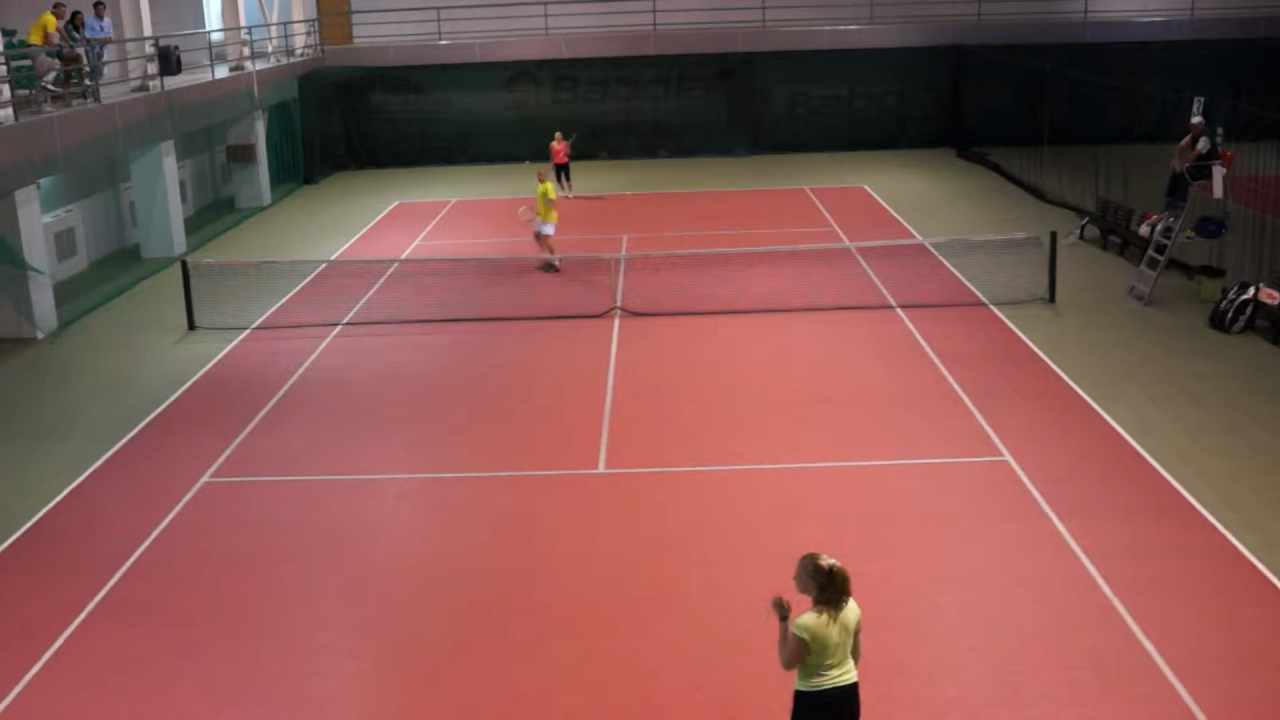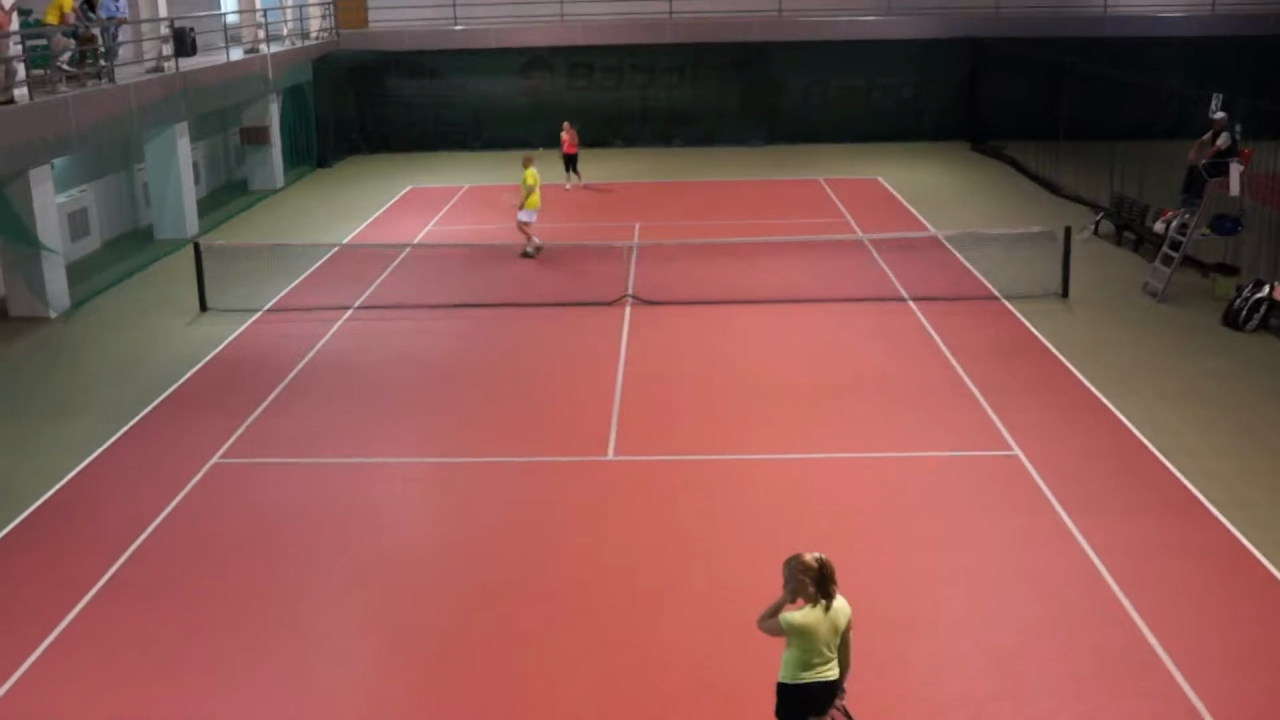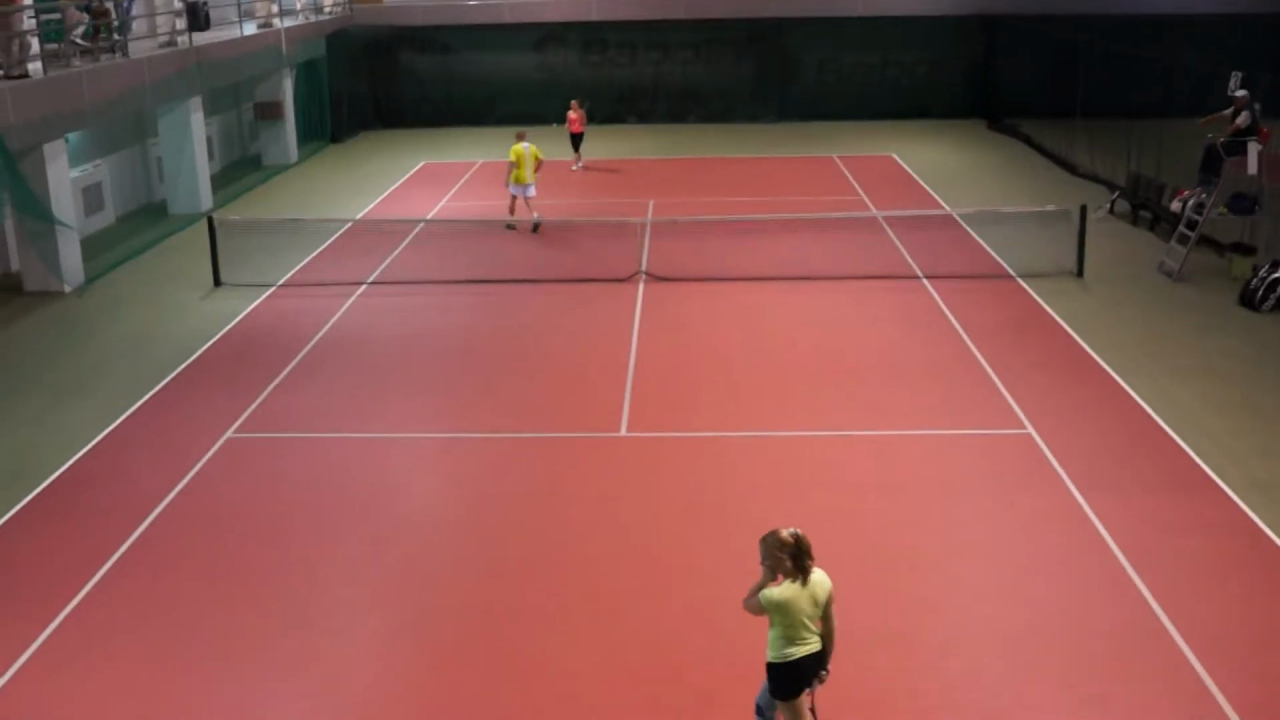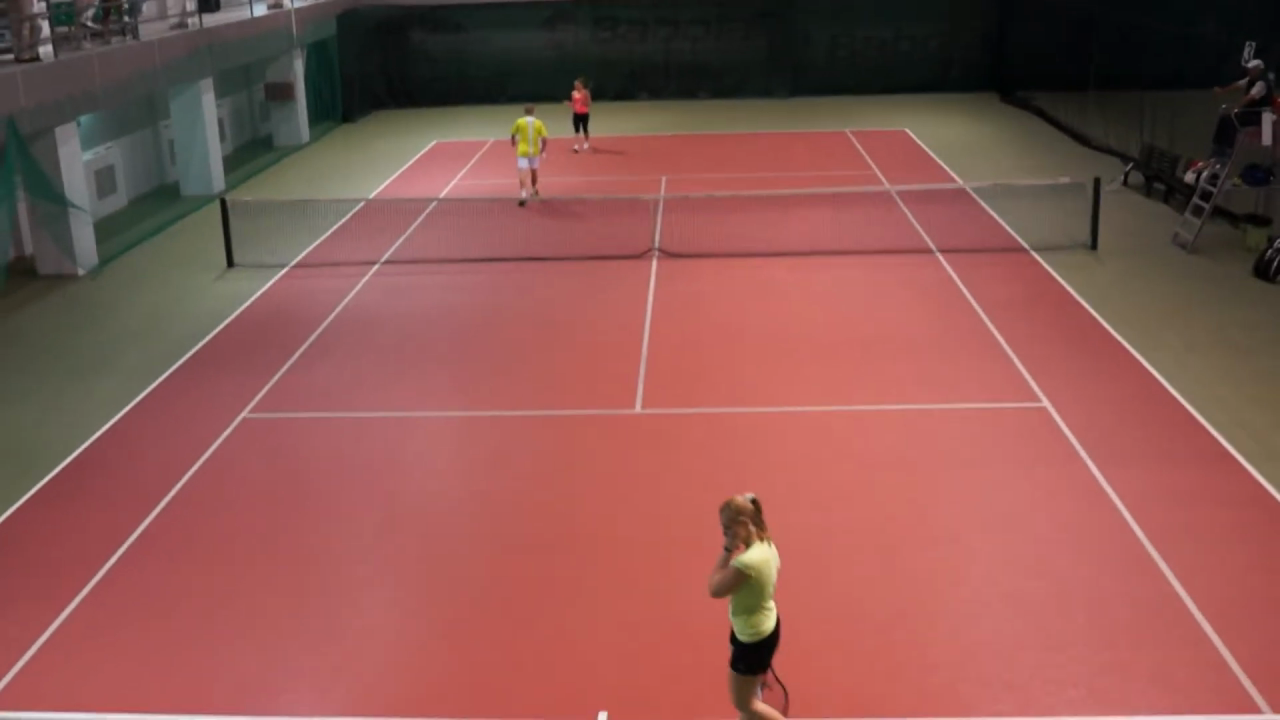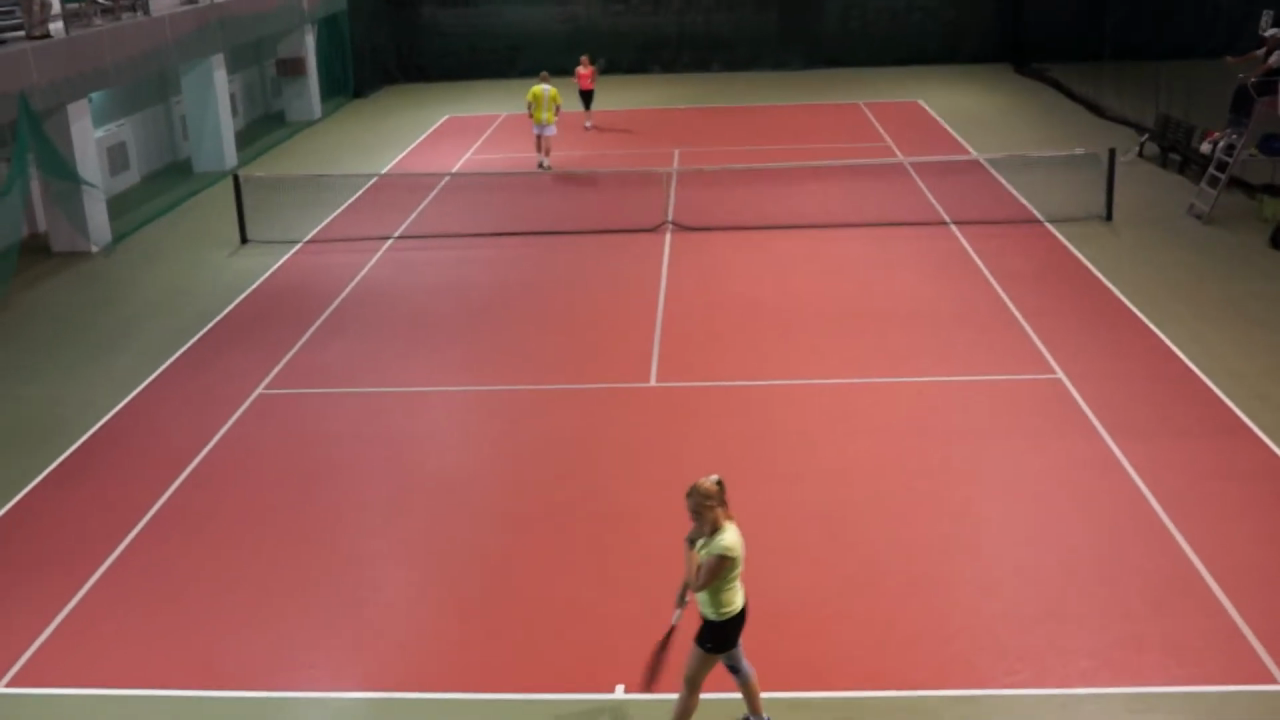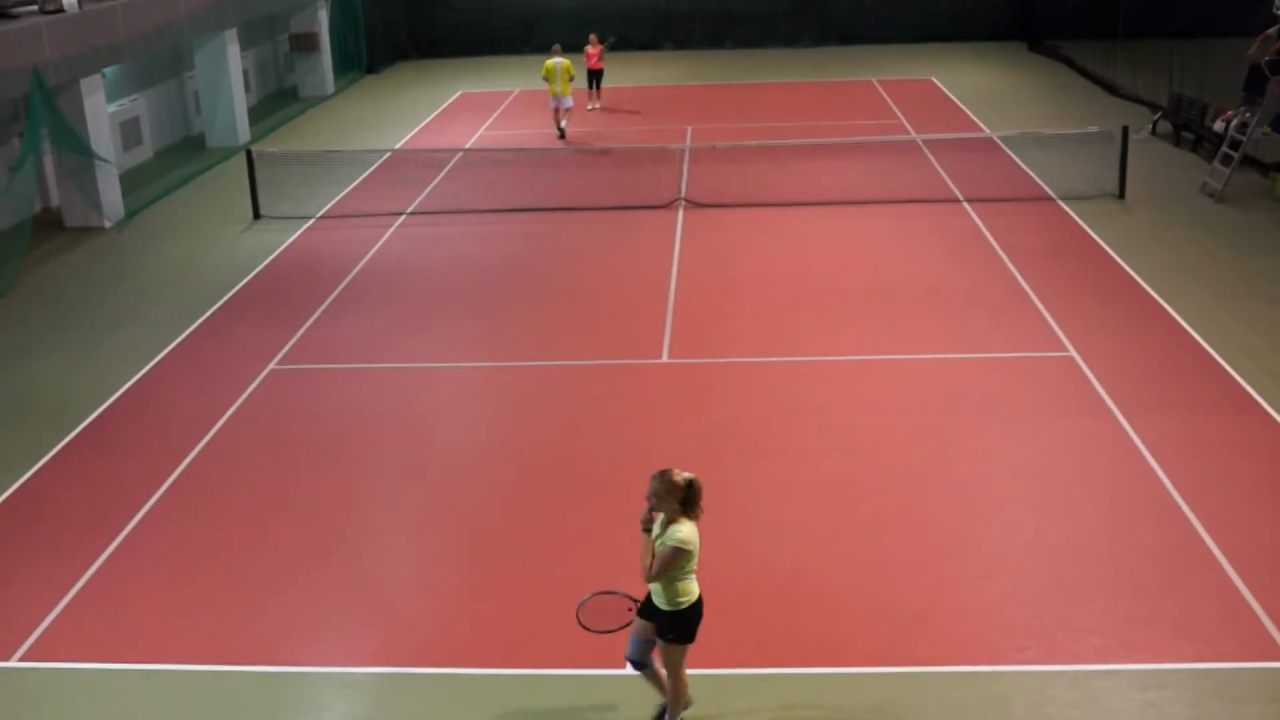
dt=0.4s
person 1, frame 1
left shoulder: (805, 624)
right shoulder: (851, 607)
left elbow: (787, 663)
right elbow: (855, 653)
left wrist: (783, 619)
left hip: (813, 698)
right hip: (847, 691)
person 1, frame 2
left shoulder: (795, 620)
right shoulder: (841, 605)
left elbow: (761, 623)
right elbow: (845, 652)
left wrist: (784, 599)
right wrist: (840, 684)
left hip: (796, 690)
right hip: (828, 685)
person 1, frame 3
left shoulder: (775, 596)
right shoulder: (821, 578)
left elbow: (747, 603)
right elbow: (829, 628)
left wrist: (766, 579)
right wrist: (824, 664)
left hip: (786, 666)
right hip: (813, 657)
person 1, frame 4
left shoulder: (747, 561)
right shoulder: (766, 546)
left elbow: (715, 590)
left wrist: (727, 551)
left hip: (754, 639)
right hip: (759, 630)
right knee: (749, 690)
person 1, frame 5
left shoulder: (725, 544)
right shoulder: (714, 529)
left elbow: (698, 584)
right elbow: (699, 572)
left wrist: (691, 543)
right wrist: (684, 590)
left hip: (722, 619)
right hip: (724, 613)
left knee: (691, 682)
right knee: (737, 664)
person 1, frame 6
left shoulder: (681, 536)
right shoulder: (664, 518)
left elbow: (649, 574)
left wrist: (647, 531)
left hip: (681, 610)
right hip: (658, 599)
left knee: (673, 670)
right knee: (635, 657)
right ankle: (673, 699)
